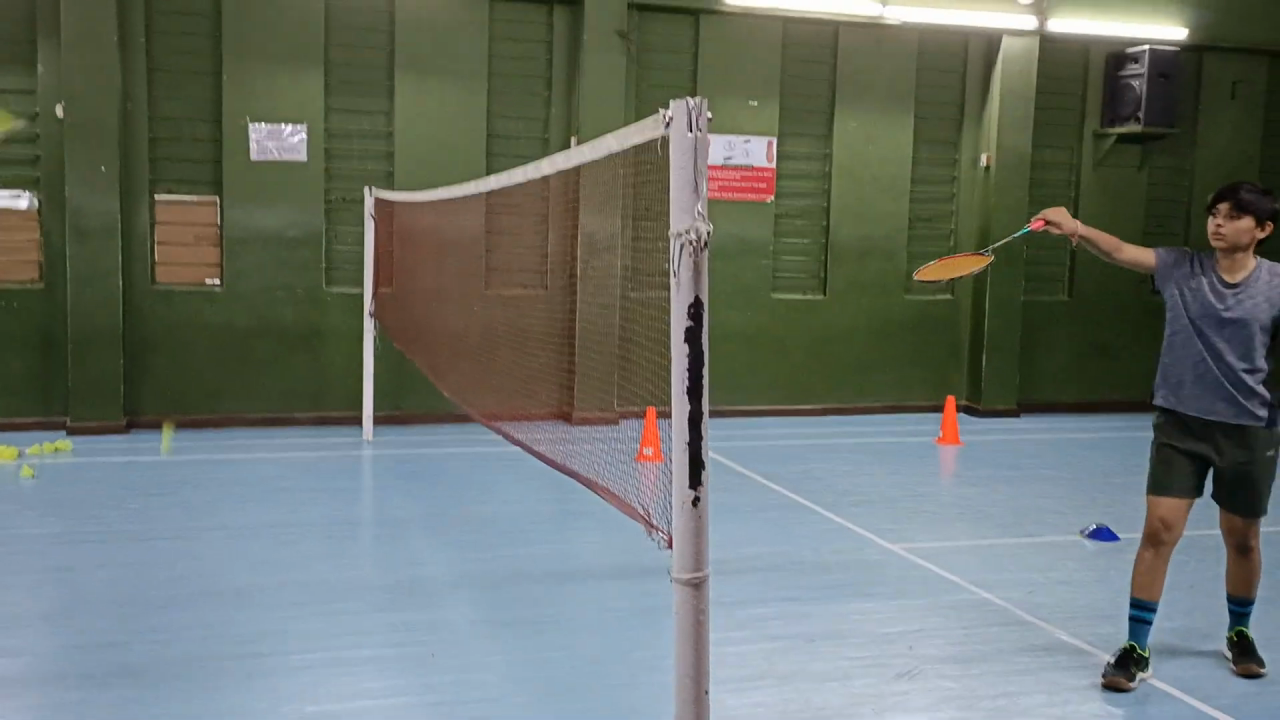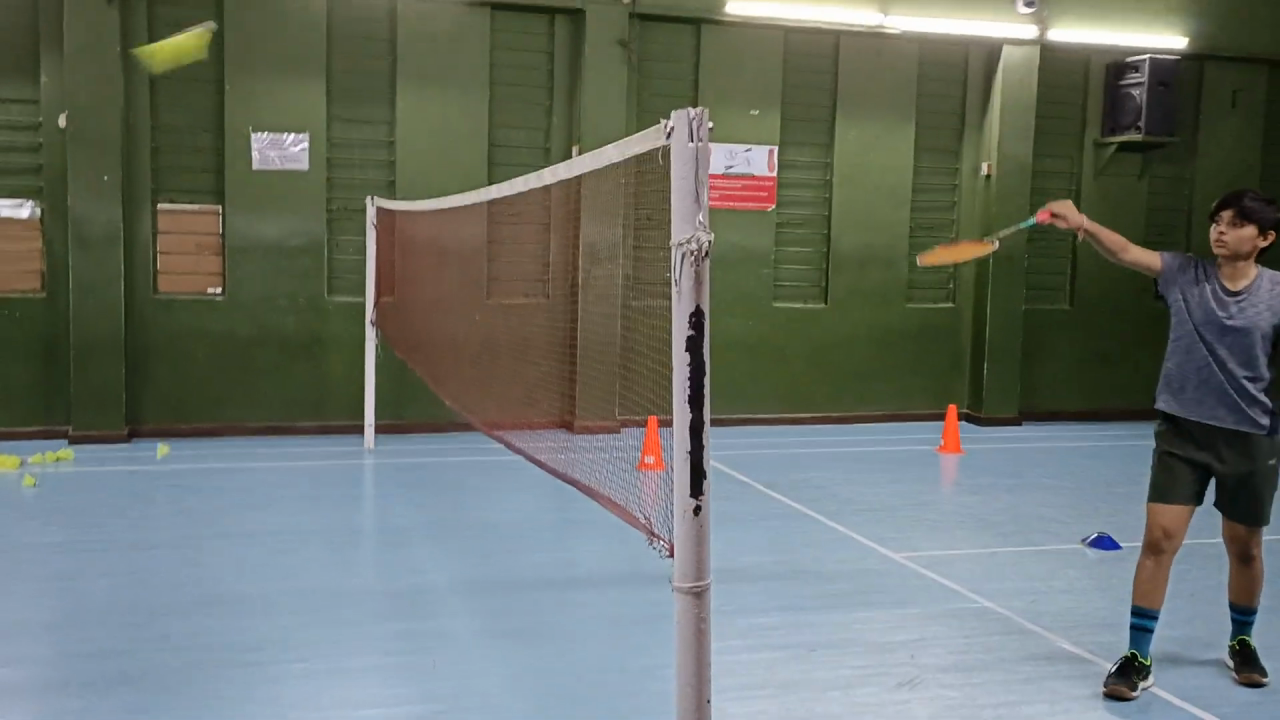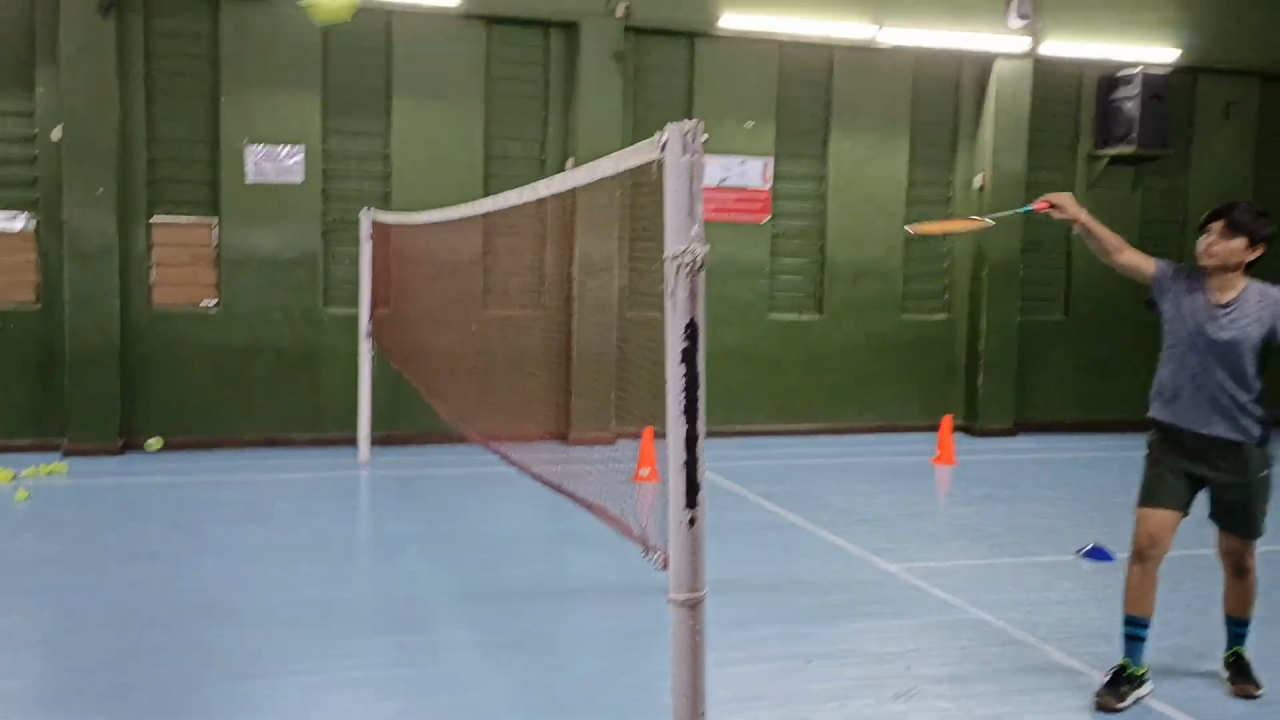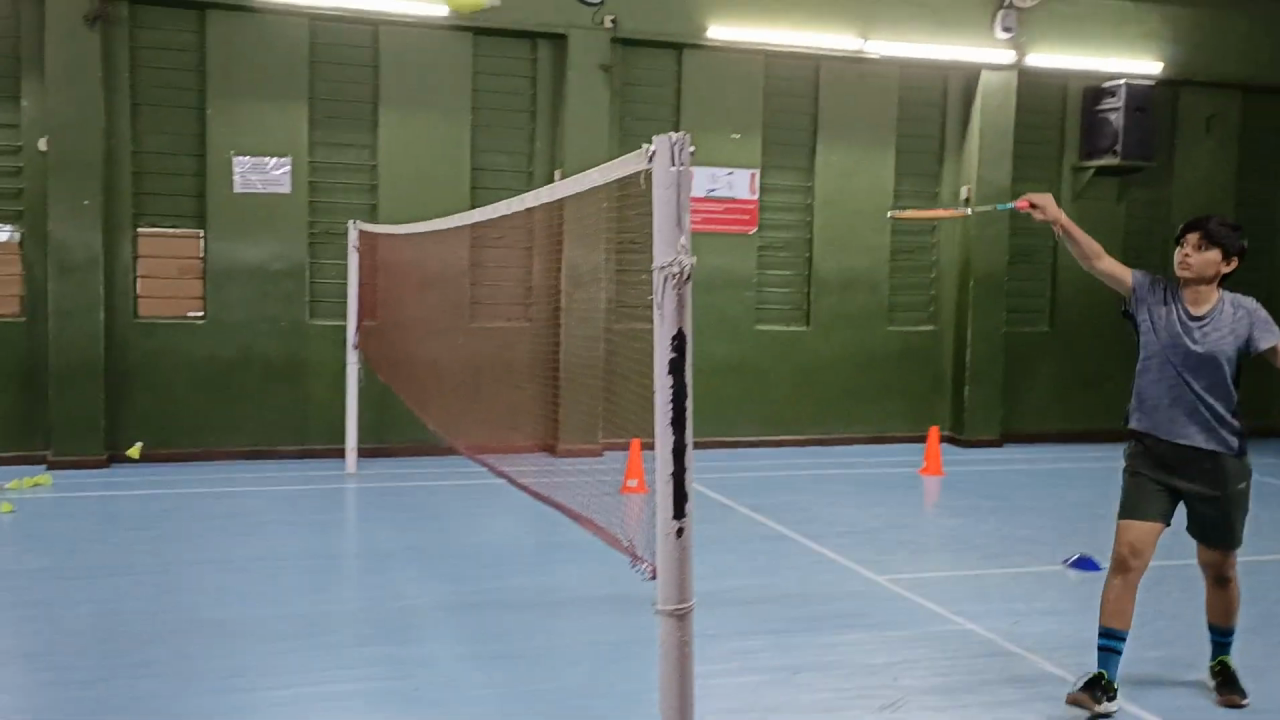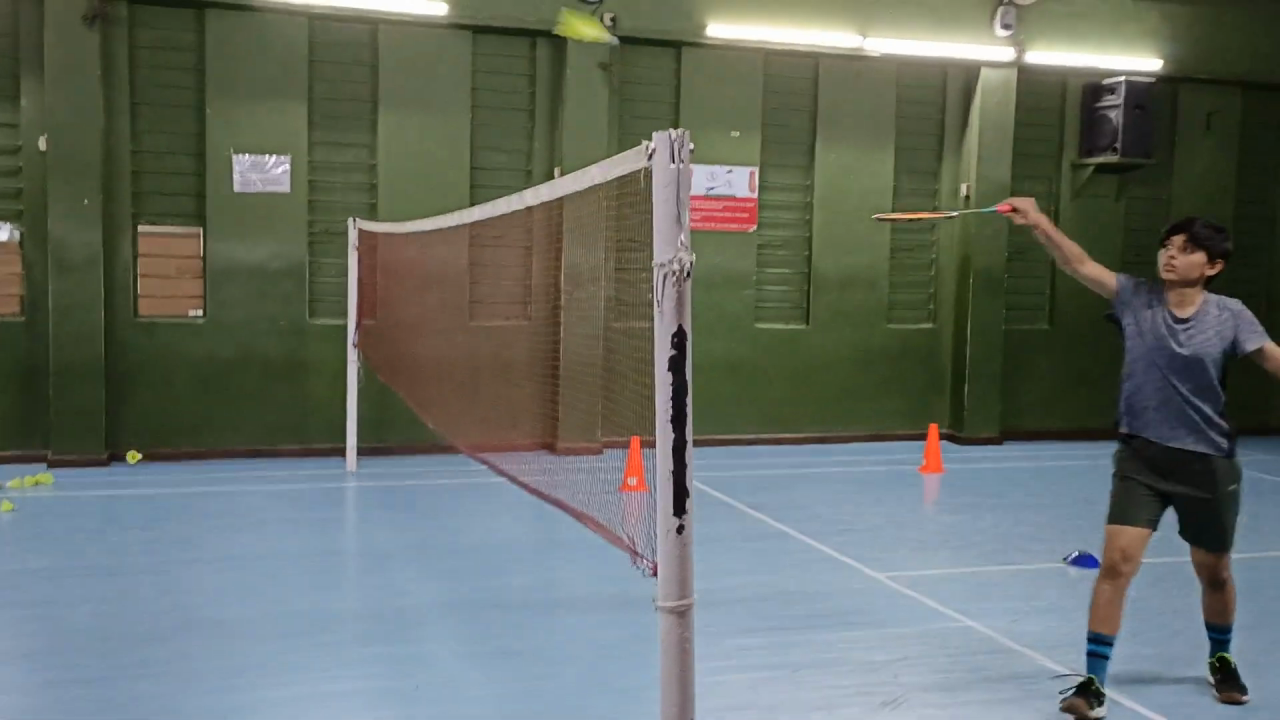
dt=0.1s
person 1, frame 1
right shoulder: (1181, 268)
right elbow: (1121, 252)
right wrist: (1074, 227)
right hip: (1180, 423)
right knee: (1158, 533)
left ankle: (1239, 633)
right ankle: (1136, 649)
person 1, frame 2
right shoulder: (1184, 274)
right elbow: (1125, 251)
right wrist: (1081, 221)
right hip: (1181, 431)
right knee: (1159, 539)
right ankle: (1138, 658)
person 1, frame 3
right shoulder: (1176, 283)
right elbow: (1121, 254)
right wrist: (1079, 217)
right hip: (1174, 440)
left knee: (1238, 559)
right knee: (1146, 547)
left ankle: (1236, 655)
right ankle: (1132, 669)
person 1, frame 4
right shoulder: (1150, 295)
right elbow: (1098, 261)
right wrist: (1058, 219)
left hip: (1218, 459)
right hip: (1152, 453)
left knee: (1219, 571)
right knee: (1126, 558)
left ankle: (1222, 664)
person 1, frame 5
left shoulder: (1230, 316)
right shoulder: (1136, 298)
right elbow: (1081, 266)
right wrist: (1040, 224)
left hip: (1207, 461)
right hip: (1141, 457)
left knee: (1214, 572)
right knee: (1116, 563)
left ankle: (1220, 661)
